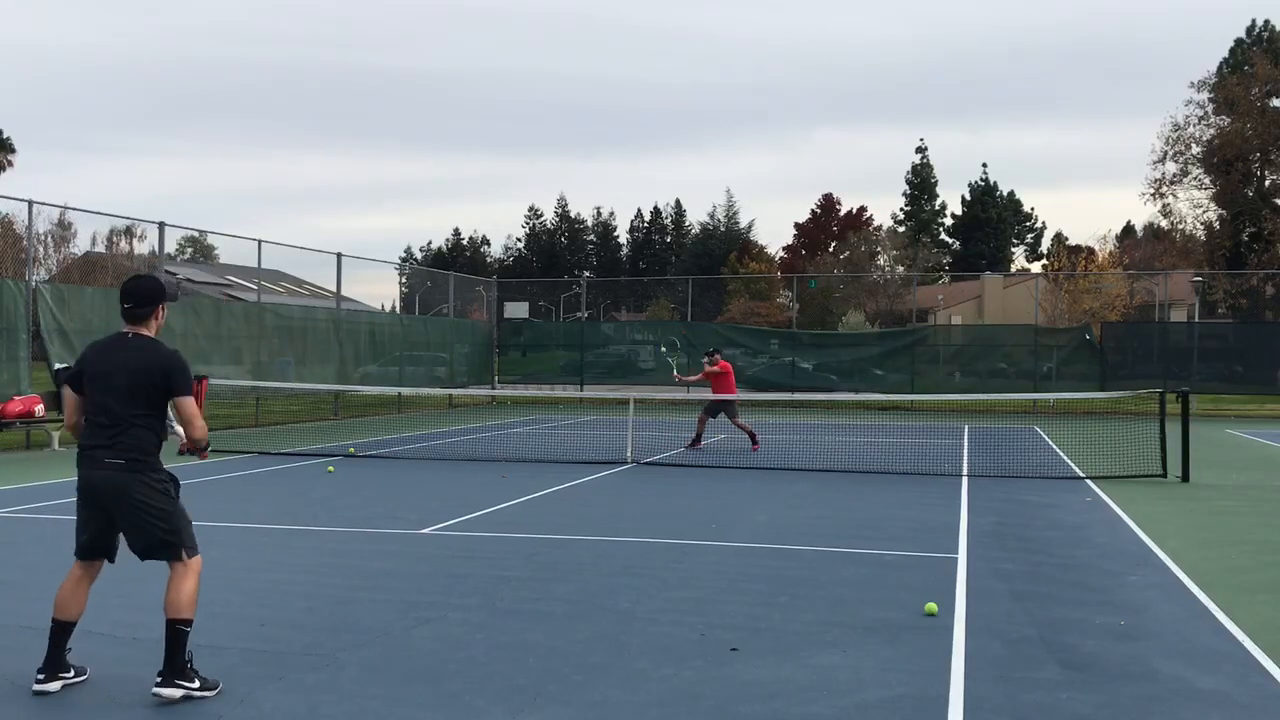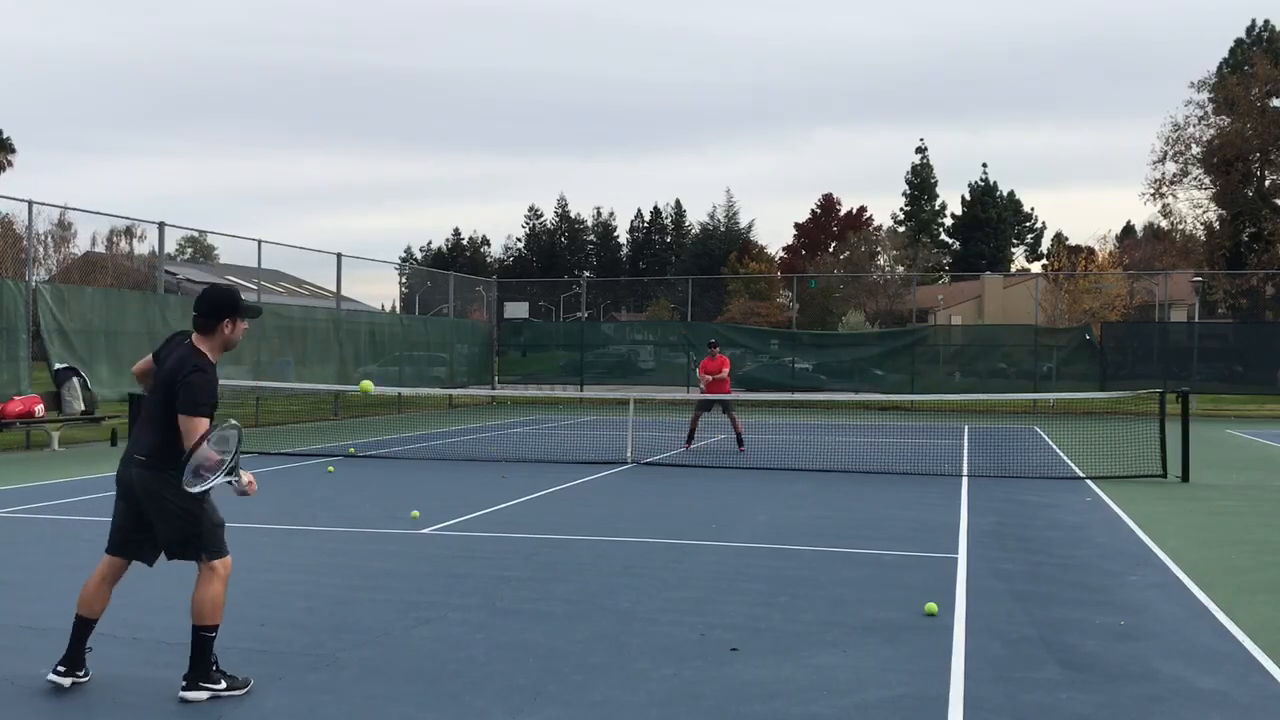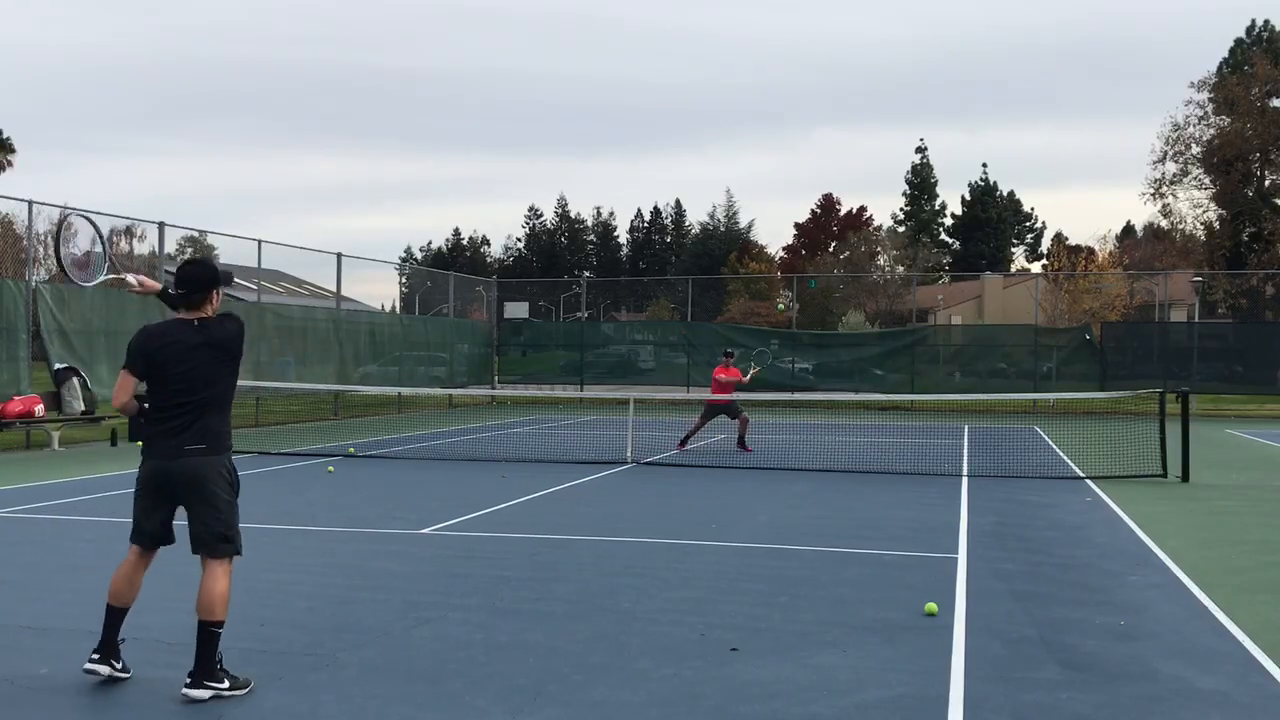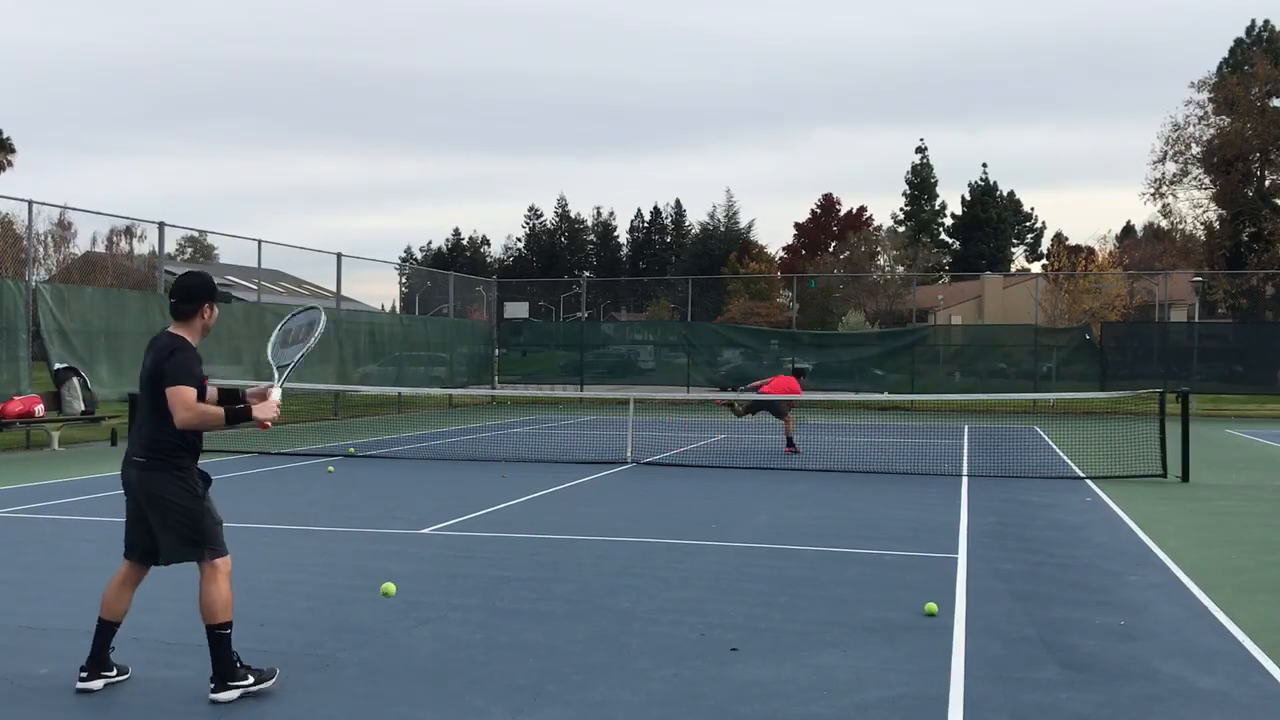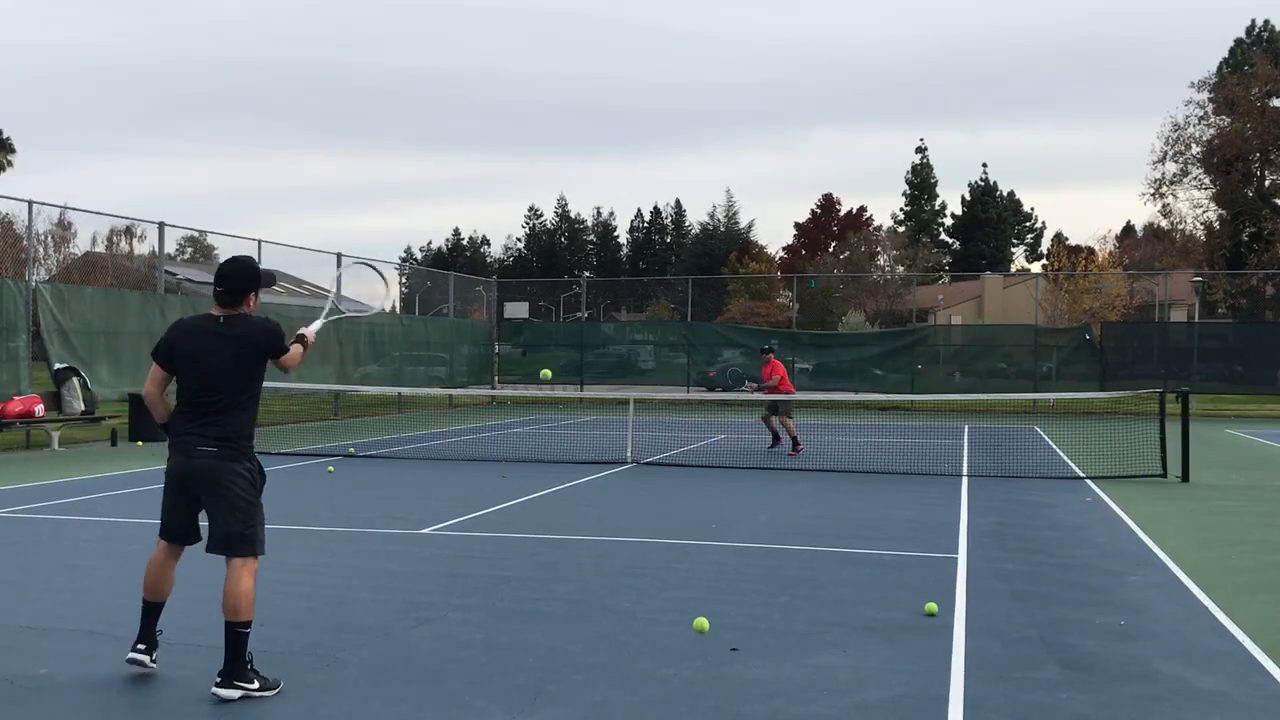
dt=0.5s
person 1, frame 1
left shoulder: (91, 353)
right shoulder: (166, 359)
left elbow: (72, 420)
right elbow: (196, 429)
right wrist: (203, 445)
left hip: (91, 472)
right hip: (136, 475)
left knee: (85, 566)
right knee: (187, 563)
left ankle: (52, 667)
right ankle: (176, 672)
person 1, frame 2
left shoulder: (179, 344)
right shoulder: (198, 374)
left elbow: (139, 371)
right elbow: (193, 447)
left hip: (136, 470)
right hip: (166, 476)
left knee: (113, 564)
right knee: (215, 565)
left ankle: (70, 662)
right ankle: (202, 674)
person 1, frame 3
left shoulder: (148, 337)
right shoulder: (231, 330)
left elbow: (120, 401)
right elbow: (210, 320)
right wrist: (158, 289)
left hip: (158, 460)
right hip: (207, 462)
left knee: (140, 552)
right knee: (218, 564)
left ankle: (105, 652)
right ankle: (205, 673)
person 1, frame 4
left shoulder: (163, 344)
right shoulder: (181, 354)
right elbow: (184, 417)
left wrist: (242, 396)
right wrist: (247, 415)
left hip: (140, 469)
right hip: (168, 473)
left knee: (133, 566)
right knee: (216, 565)
left ankle: (95, 665)
right ankle: (227, 674)
person 1, frame 5
left shoulder: (183, 330)
right shoulder: (261, 331)
left elbow: (151, 393)
right elbow: (288, 363)
right wrist: (305, 340)
left hip: (184, 457)
right hip: (229, 463)
left knee: (170, 546)
right knee: (243, 562)
left ankle: (144, 640)
right ankle: (234, 672)
